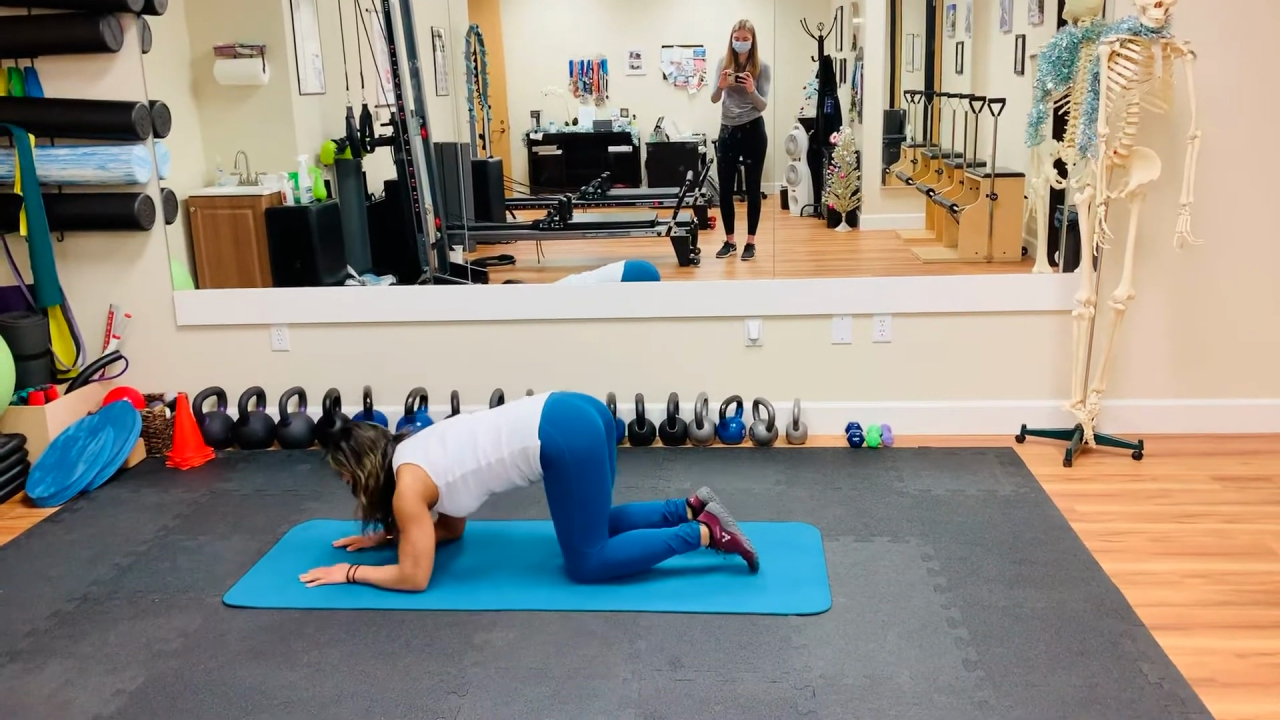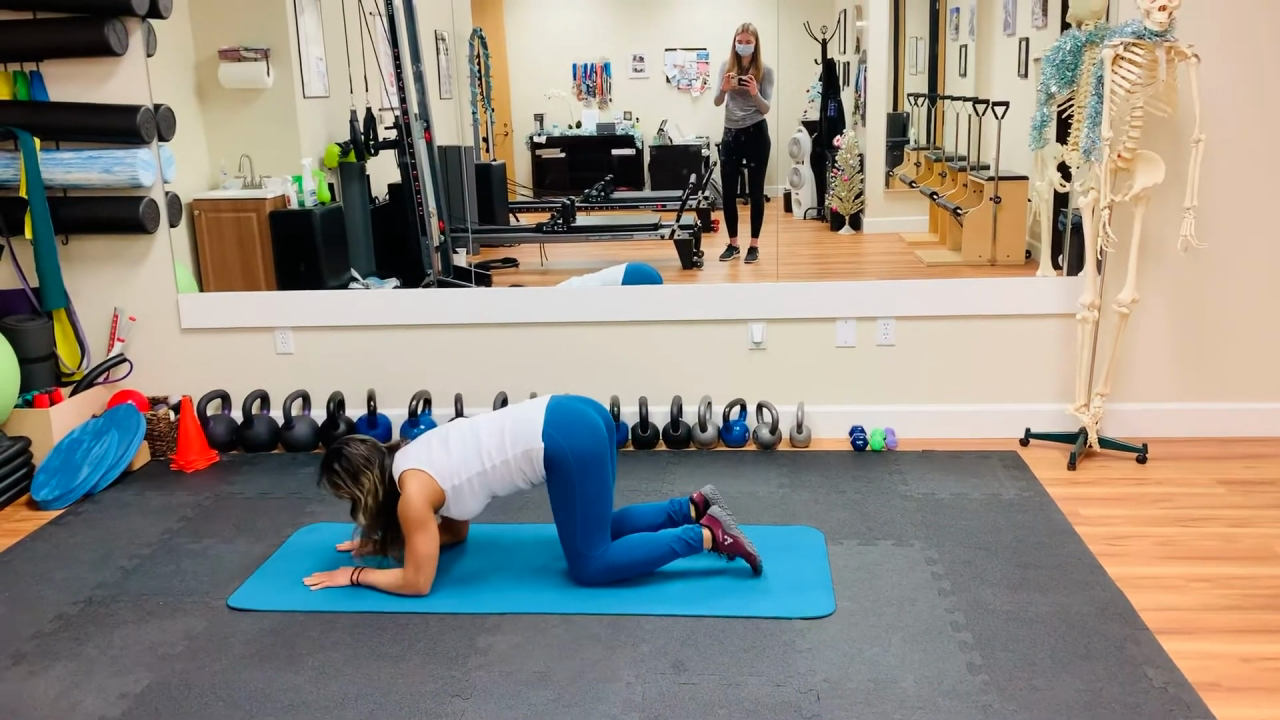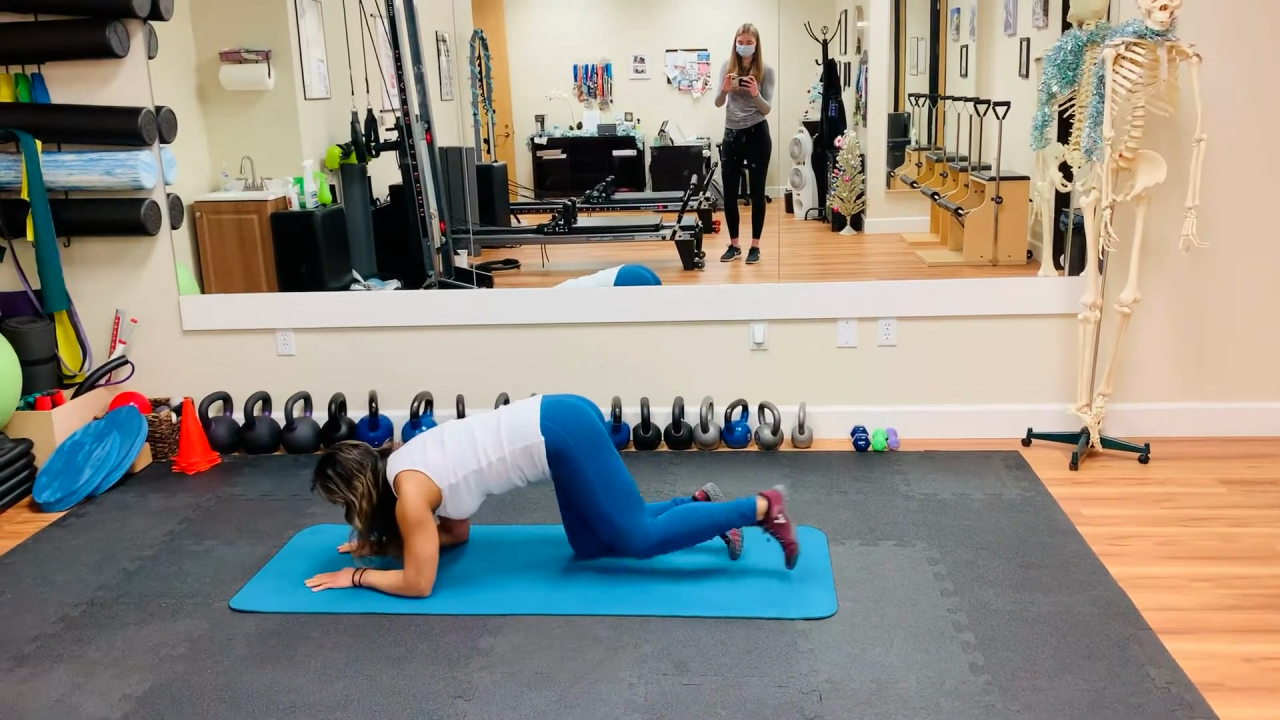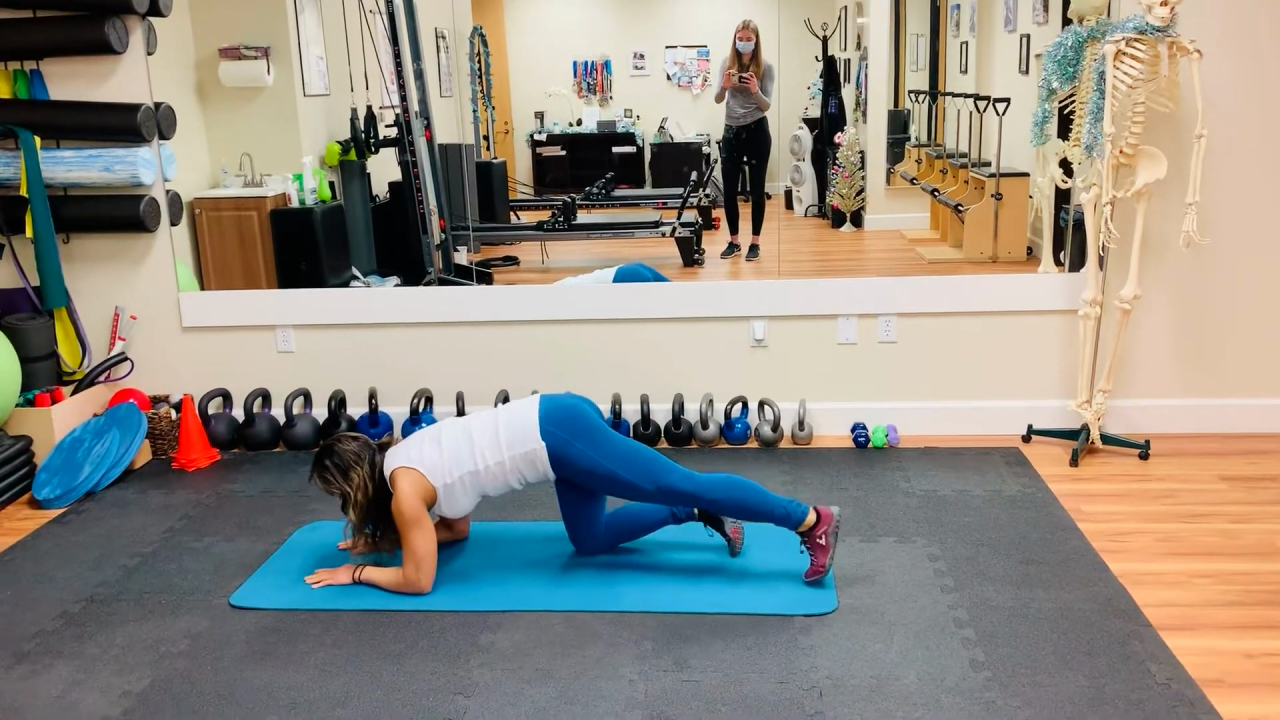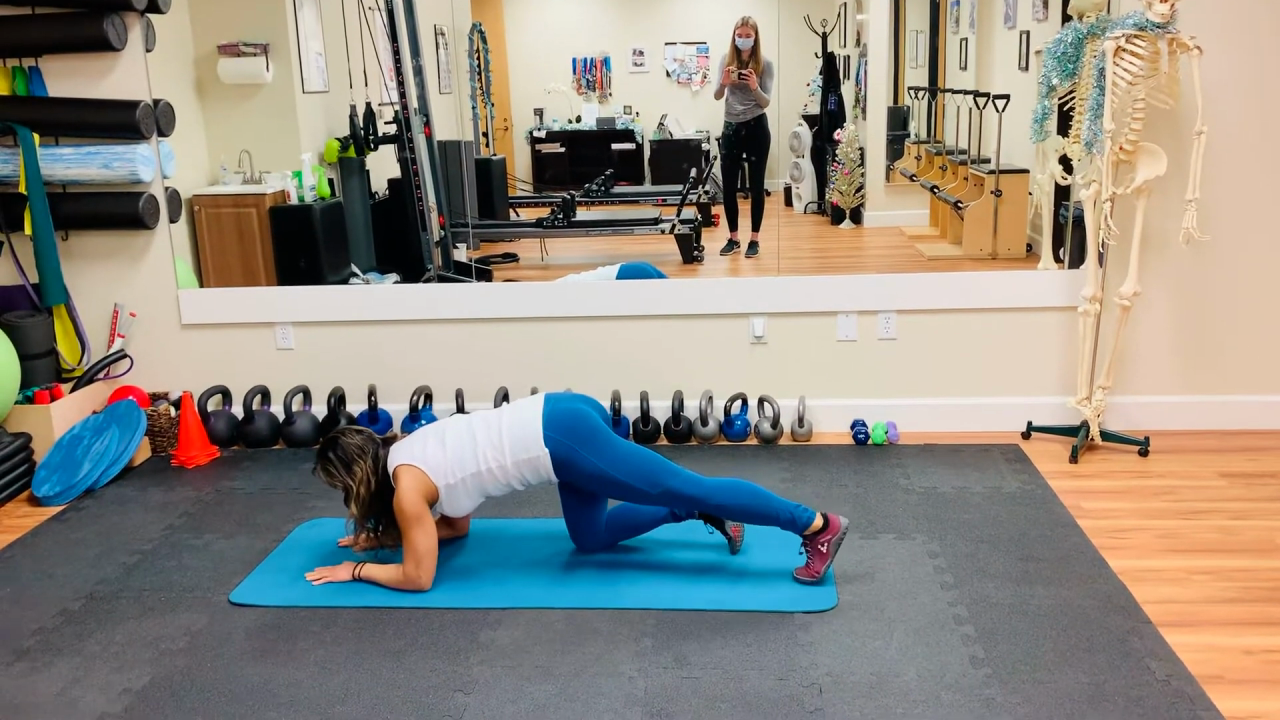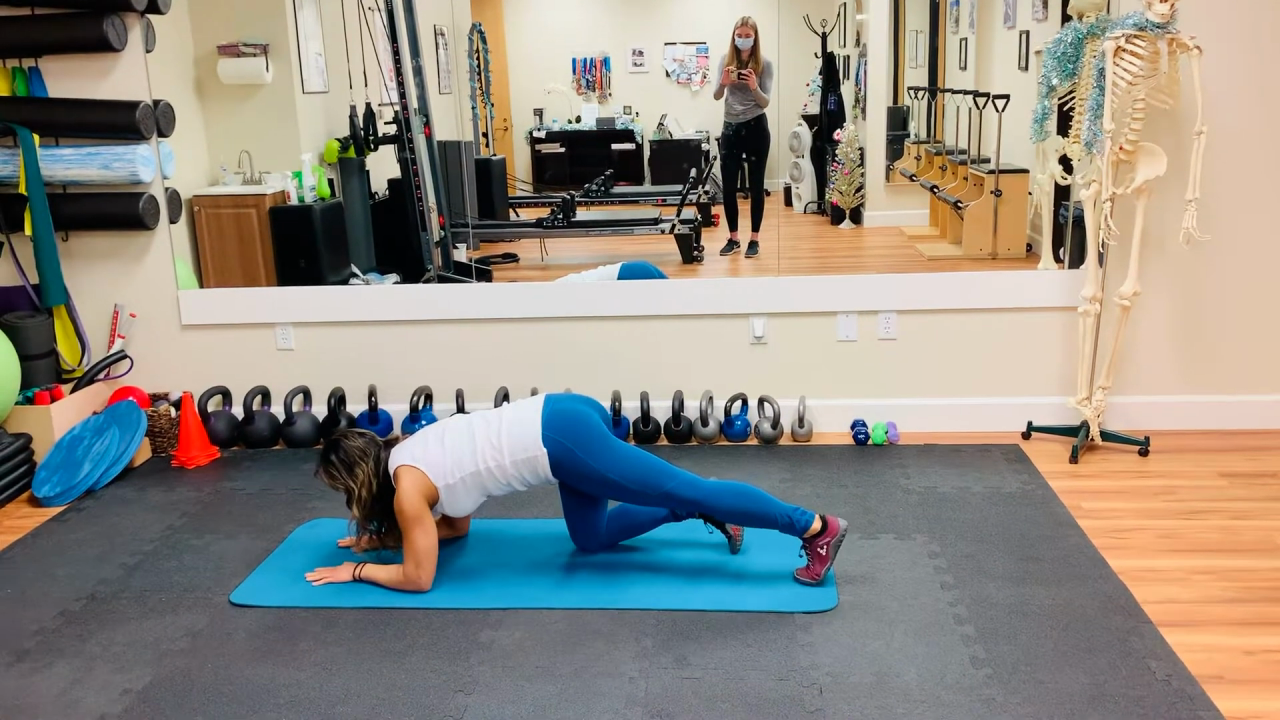
dt=0.4s
person 1, frame 1
left shoulder: (408, 485)
right shoulder: (416, 449)
left elbow: (414, 576)
right elbow: (450, 528)
left wrist: (350, 572)
right wrist: (385, 534)
left hip: (565, 436)
right hip: (576, 412)
left knee: (588, 563)
right knee: (589, 529)
left ankle: (705, 533)
right ankle: (692, 509)
person 1, frame 2
left shoulder: (413, 491)
right shoulder: (407, 456)
left elbow: (417, 582)
right elbow: (454, 530)
left wrist: (354, 574)
right wrist: (381, 541)
left hip: (568, 440)
right hip: (576, 416)
left knee: (589, 565)
right knee: (592, 533)
left ankle: (707, 536)
right ankle: (694, 507)
person 1, frame 3
left shoulder: (407, 492)
right shoulder: (401, 459)
left elbow: (418, 583)
right elbow: (453, 532)
left wrist: (355, 576)
right wrist: (379, 541)
left hip: (561, 434)
right hip: (561, 417)
left knee: (637, 539)
right knee: (589, 544)
left ankle: (760, 508)
right ankle: (697, 503)
person 1, frame 4
left shoulder: (403, 488)
right shoulder: (402, 454)
left elbow: (418, 580)
right elbow: (454, 527)
left wrist: (356, 572)
right wrist: (380, 537)
left hip: (558, 437)
right hip: (559, 419)
left knee: (680, 482)
right knee: (591, 540)
left ankle: (811, 521)
right ankle: (698, 512)
person 1, frame 5
left shoulder: (406, 485)
right shoulder: (405, 449)
left elbow: (418, 577)
right elbow: (453, 524)
left wrist: (355, 569)
right wrist: (382, 535)
left hip: (561, 440)
right hip: (563, 414)
left knee: (688, 487)
right knee: (591, 539)
left ankle: (817, 526)
right ankle: (698, 512)
person 1, frame 6
left shoulder: (406, 486)
right shoulder: (406, 450)
left elbow: (418, 577)
right elbow: (452, 524)
left wrist: (356, 569)
right wrist: (383, 536)
left hip: (560, 439)
right hip: (564, 416)
left knee: (683, 489)
right knee: (591, 539)
left ankle: (816, 529)
right ankle: (698, 510)
person 2, frame 1
left shoulder: (762, 67)
right shoulder: (723, 63)
left elbow: (763, 106)
right elbow: (714, 99)
left wrist: (751, 90)
right wrist: (721, 86)
left hip: (752, 131)
right hip: (727, 130)
left knee: (752, 188)
right knee: (725, 189)
left ankle: (750, 242)
right ankle: (729, 241)
person 2, frame 2
left shoulder: (765, 71)
right shoulder: (726, 67)
left elbow: (766, 108)
right elbow: (717, 102)
left wrist: (754, 93)
right wrist: (724, 89)
left hip: (756, 134)
right hip: (731, 134)
left knee: (755, 191)
right knee: (728, 192)
left ankle: (753, 245)
right ankle: (732, 244)
person 2, frame 3
left shoulder: (766, 71)
right shoulder: (727, 67)
left elbow: (767, 109)
right elbow: (718, 103)
left wrist: (755, 94)
right wrist: (724, 89)
left hip: (757, 134)
right hip: (732, 134)
left knee: (756, 192)
right knee: (729, 193)
left ankle: (755, 246)
right ankle: (734, 245)
person 2, frame 4
left shoulder: (765, 67)
right shoulder: (727, 63)
left elbow: (767, 105)
right elbow: (718, 100)
left wrist: (755, 90)
right wrist: (724, 86)
left hip: (757, 131)
right hip: (731, 131)
left knee: (756, 189)
right knee: (729, 189)
left ankle: (755, 242)
right ankle: (734, 241)
person 2, frame 5
left shoulder: (765, 64)
right shoulder: (726, 60)
left elbow: (766, 102)
right elbow: (717, 96)
left wrist: (754, 87)
right wrist: (723, 83)
left hip: (756, 127)
right hip: (731, 127)
left knee: (756, 186)
right knee: (729, 186)
left ankle: (754, 239)
right ankle: (733, 238)
person 2, frame 6
left shoulder: (764, 64)
right shoulder: (726, 60)
left elbow: (766, 102)
right elbow: (717, 96)
left wrist: (754, 87)
right wrist: (723, 83)
left hip: (756, 127)
right hip: (731, 128)
left knee: (755, 186)
right knee: (728, 187)
left ankle: (754, 239)
right ankle: (733, 238)
